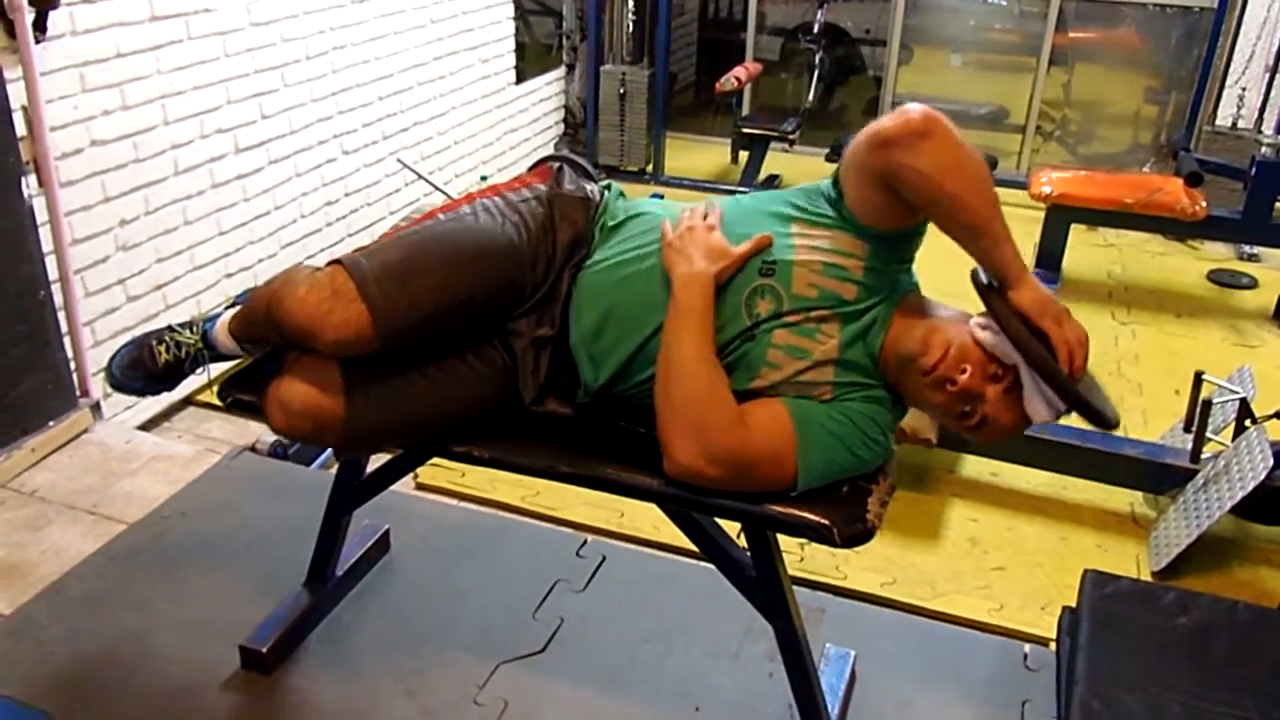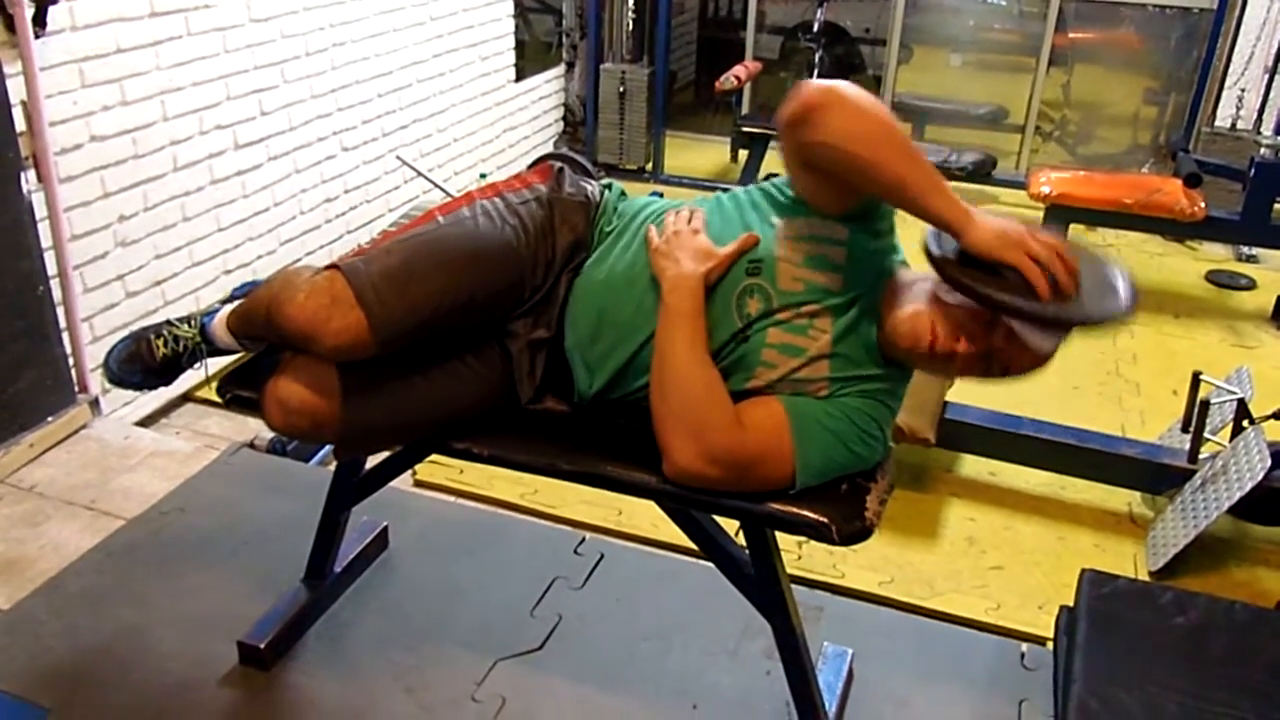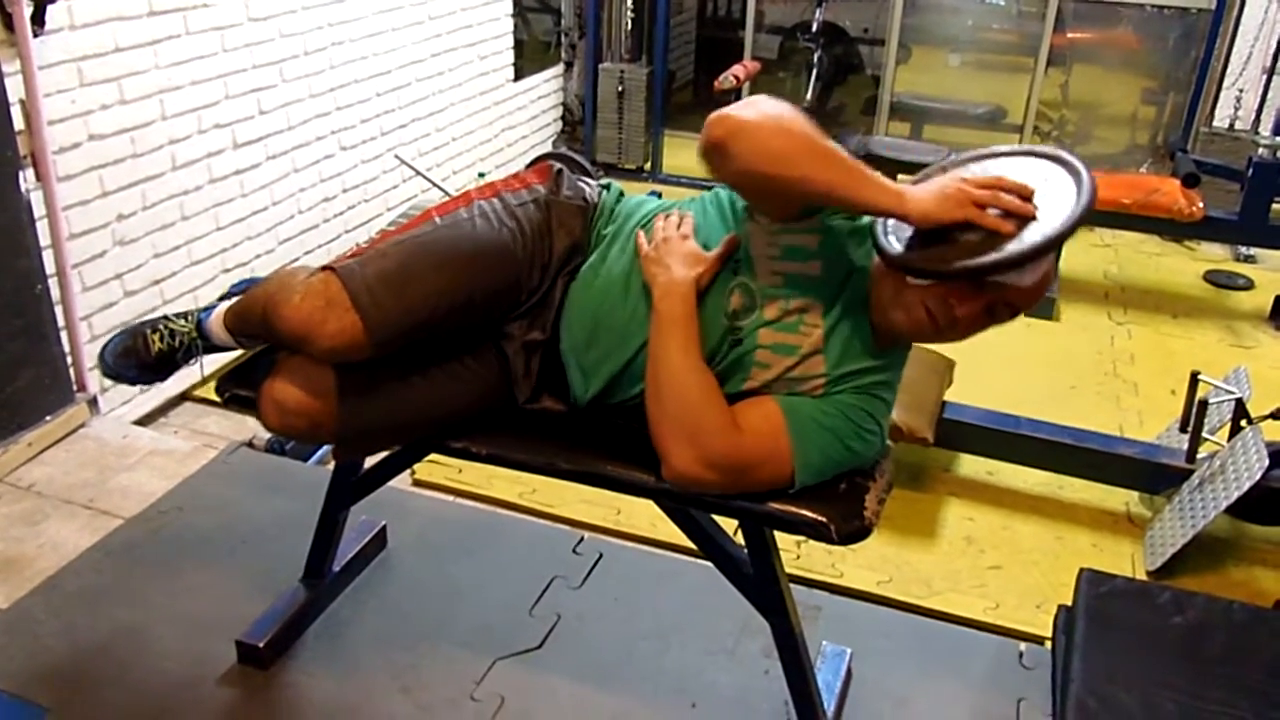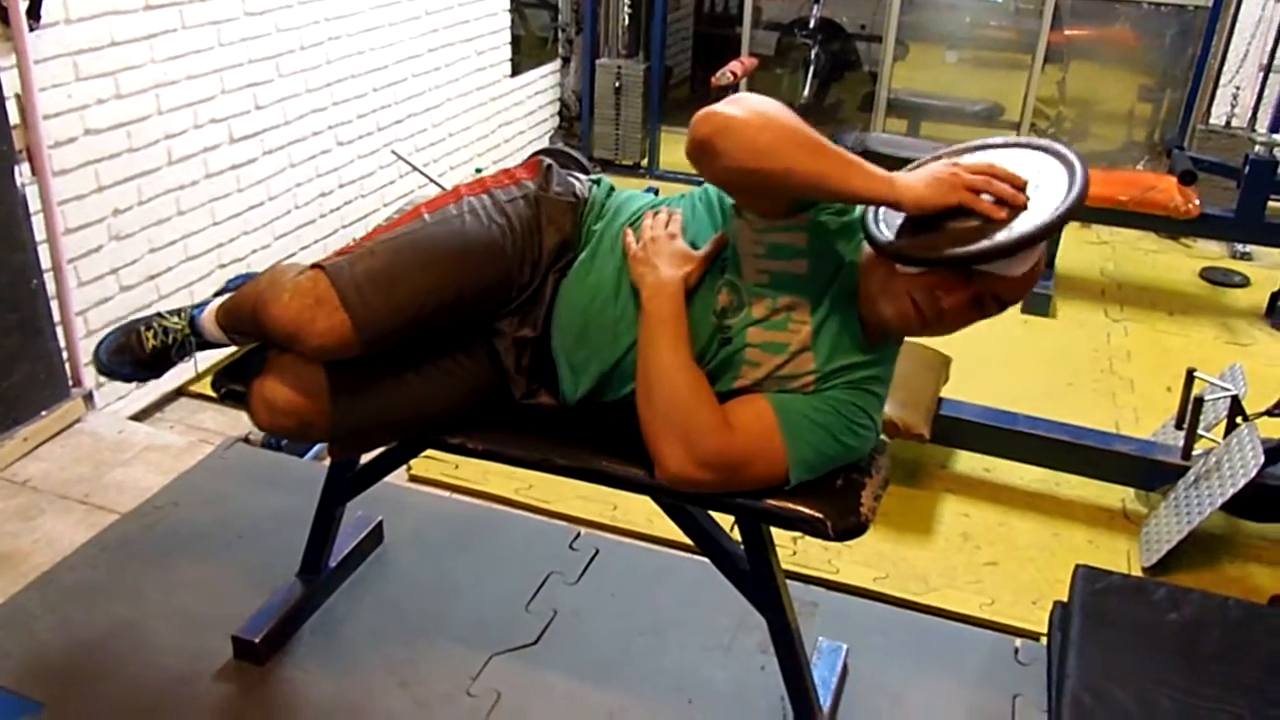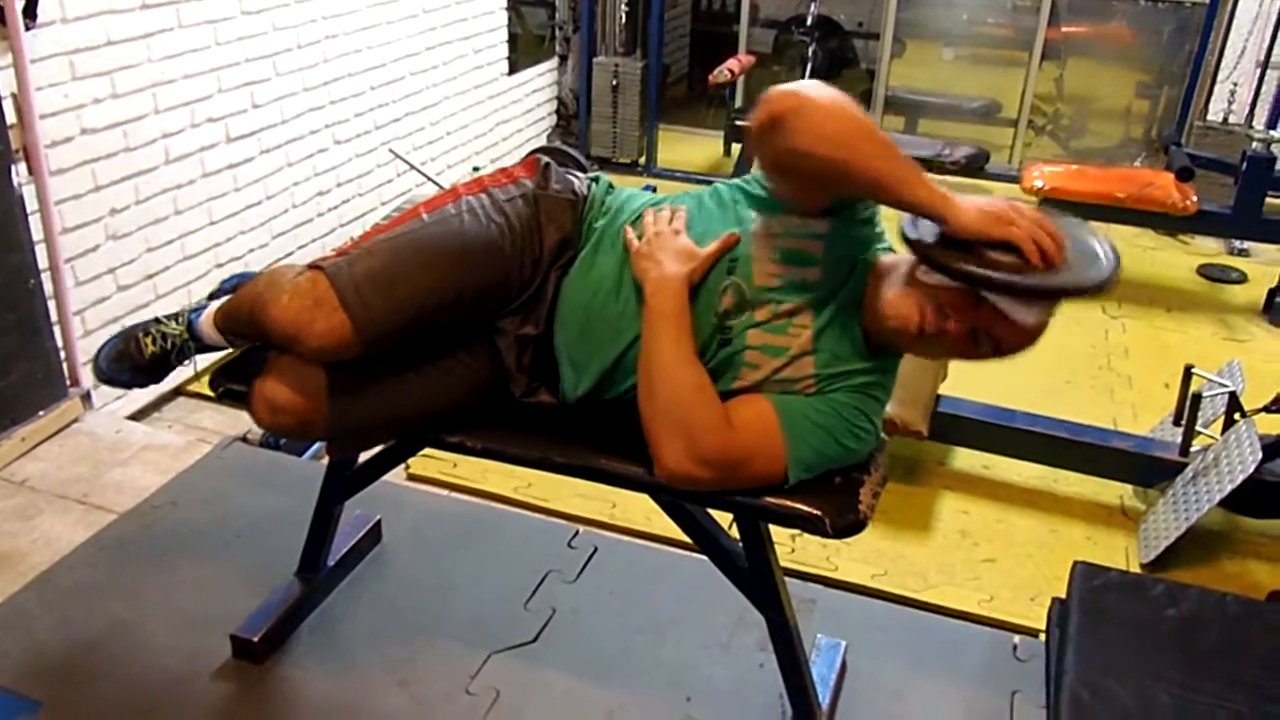
dt=0.2s
person 1, frame 1
left shoulder: (858, 429)
right shoulder: (885, 238)
left elbow: (698, 452)
right elbow: (910, 133)
left wrist: (693, 281)
right wrist: (1020, 278)
left hip: (545, 364)
left knee: (300, 409)
right knee: (326, 314)
left ankle: (275, 347)
right ankle: (234, 328)
person 1, frame 2
left shoulder: (857, 415)
right shoulder: (868, 223)
left elbow: (697, 454)
right elbow: (815, 108)
left wrist: (682, 284)
right wrist: (966, 219)
left hip: (544, 366)
left knee: (298, 406)
right knee: (326, 318)
left ankle: (266, 339)
right ankle: (234, 322)
person 1, frame 3
left shoulder: (854, 413)
right shoulder: (847, 212)
left elbow: (696, 458)
right elbow: (731, 134)
left wrist: (673, 291)
right wrist: (909, 196)
left hip: (537, 364)
left knee: (292, 407)
right knee: (320, 318)
left ankle: (265, 325)
right ankle: (226, 319)
person 1, frame 4
left shoulder: (846, 408)
right shoulder: (832, 209)
left elbow: (690, 458)
right elbow: (715, 132)
left wrist: (662, 288)
right wrist: (900, 183)
left hip: (530, 366)
left knee: (285, 406)
right knee: (309, 317)
left ankle: (257, 318)
right ankle: (223, 316)
person 1, frame 5
left shoulder: (846, 413)
right shoulder: (842, 219)
left elbow: (688, 457)
right elbow: (786, 110)
left wrist: (666, 286)
right wrist: (951, 208)
left hip: (528, 361)
left knee: (286, 406)
right knee: (309, 324)
left ankle: (273, 313)
right ankle: (220, 319)
